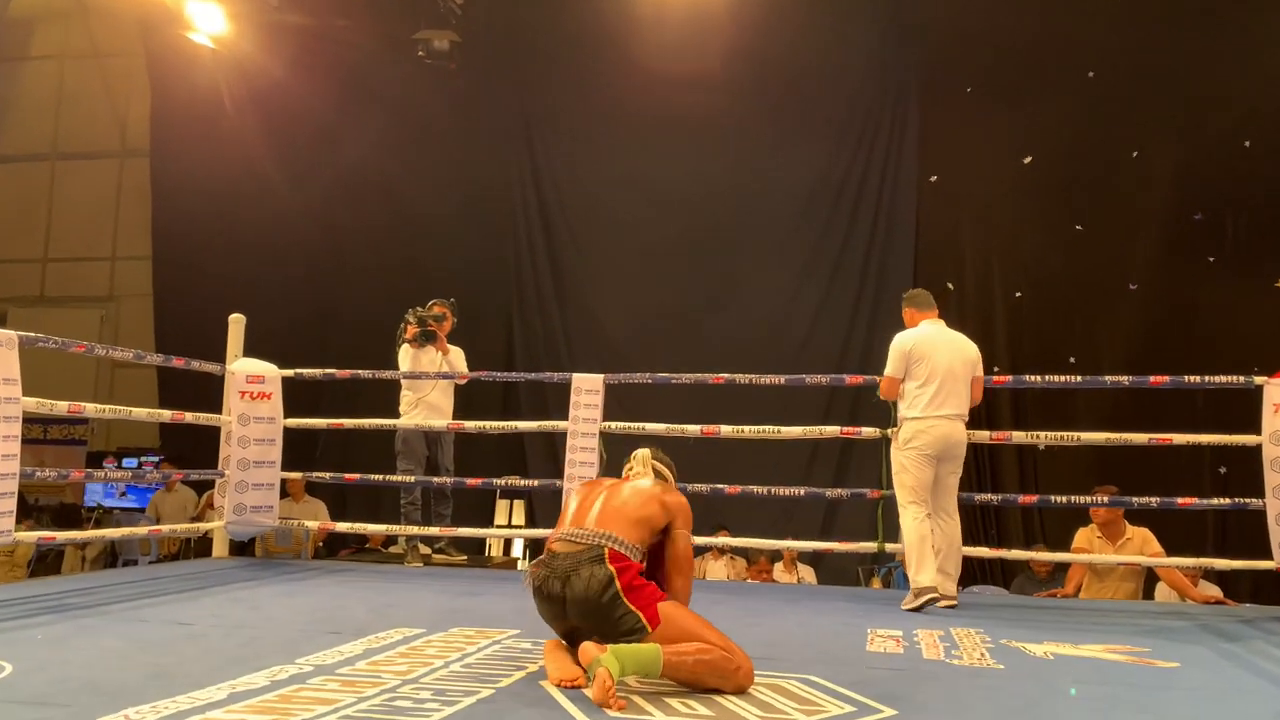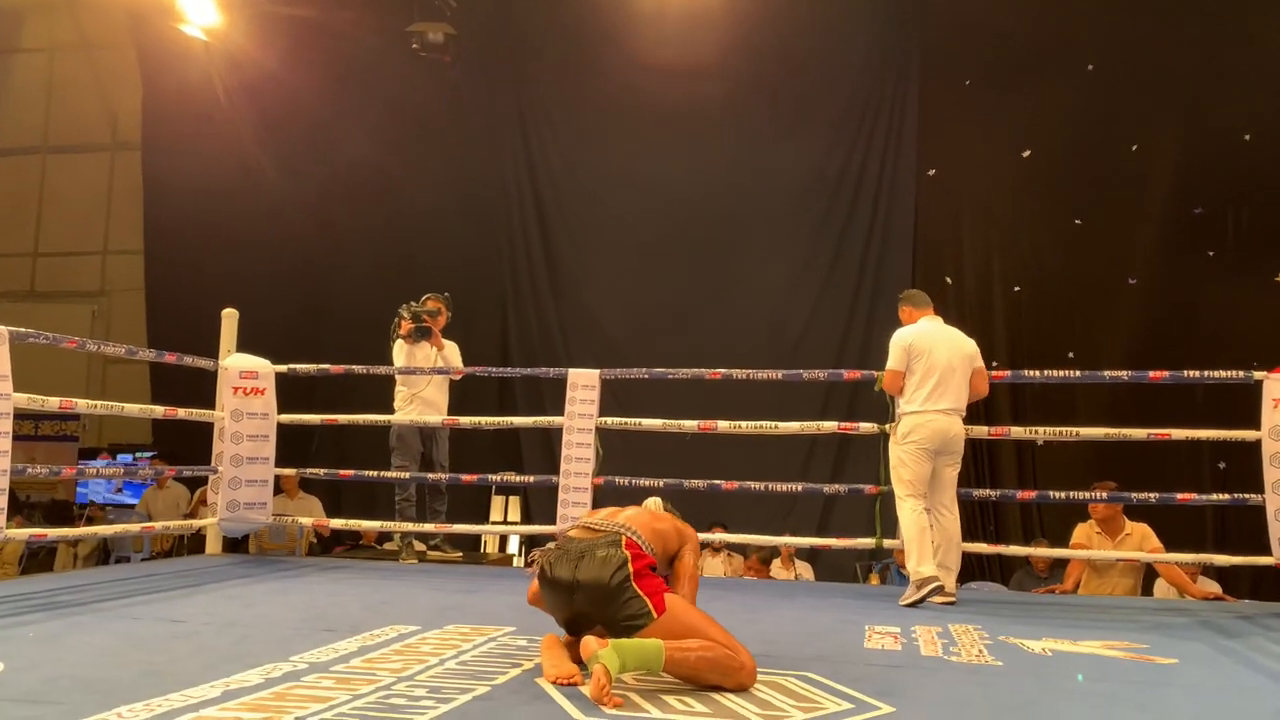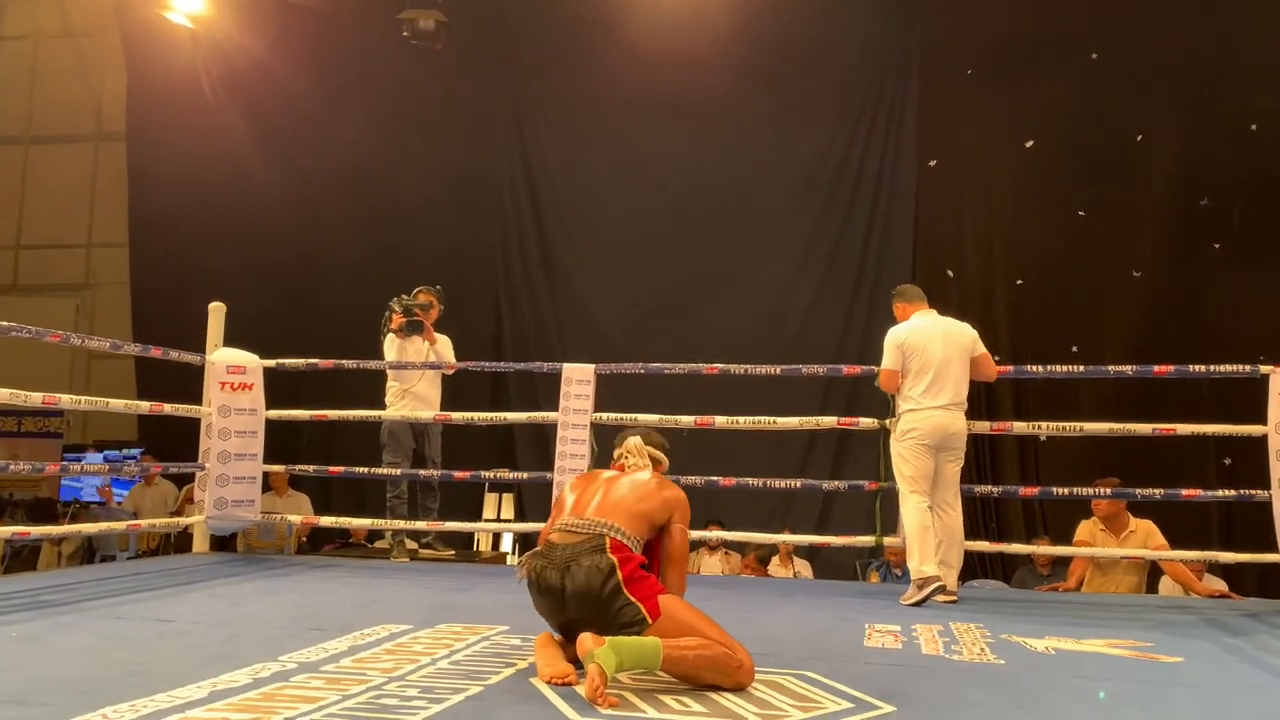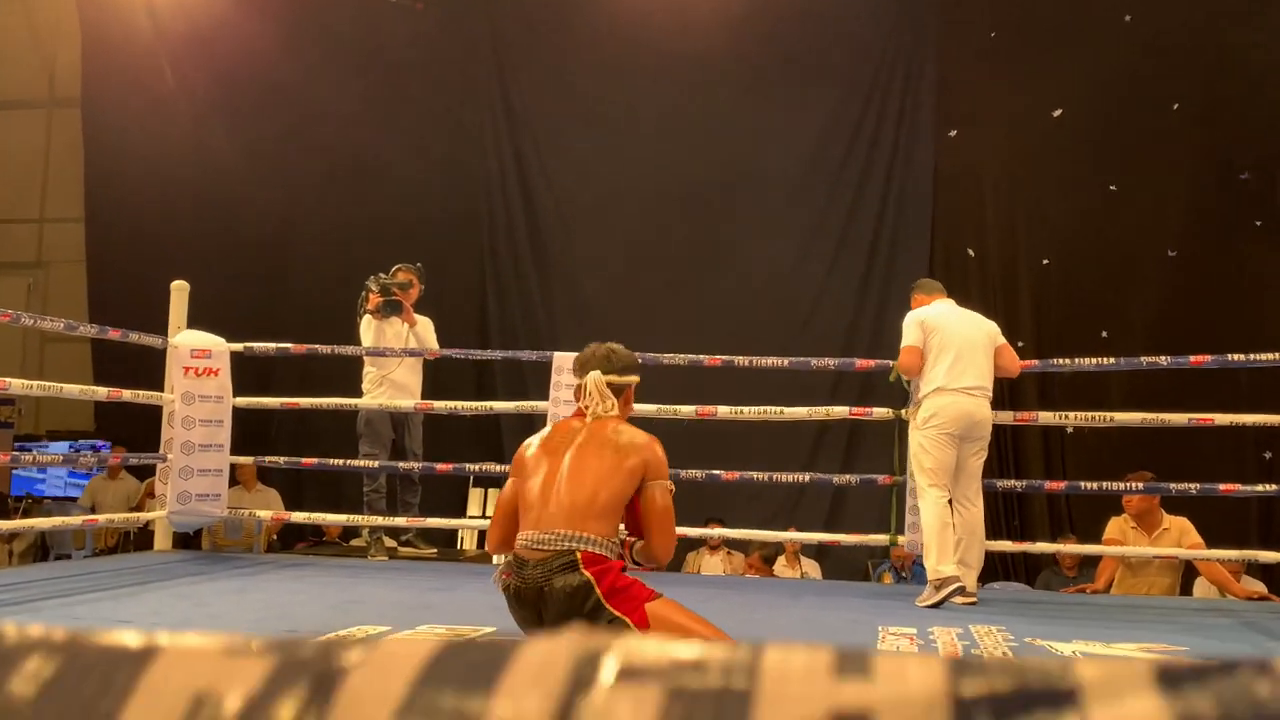
dt=0.4s
person 1, frame 1
left shoulder: (906, 339)
right shoulder: (968, 344)
left elbow: (888, 391)
right elbow: (975, 396)
left wrist: (898, 393)
left hip: (918, 430)
right hip: (955, 431)
left knee: (914, 508)
right knee: (947, 511)
left ankle: (924, 584)
right ankle: (948, 588)
person 1, frame 2
left shoulder: (906, 335)
right shoulder: (965, 340)
left elbow: (891, 385)
right elbow: (981, 389)
left hip: (916, 425)
right hip: (953, 427)
left knee: (911, 501)
right knee: (945, 506)
left ankle: (923, 575)
right ankle: (946, 584)
person 1, frame 3
left shoulder: (900, 332)
right shoulder: (963, 330)
left elbow: (887, 383)
right elbow: (990, 373)
left hip: (917, 421)
right hip: (954, 422)
left knee: (914, 498)
right knee: (948, 502)
left ankle: (925, 575)
right ankle: (948, 582)
person 1, frame 4
left shoulder: (919, 315)
right shoulder: (983, 321)
left elbow: (908, 365)
right elbow: (1013, 367)
left hip: (939, 407)
right hip: (979, 409)
left knee: (933, 492)
right knee: (969, 497)
left ankle: (943, 575)
right ankle: (968, 582)
person 2, frame 1
left shoulder: (454, 352)
right shoulder: (409, 348)
left elbow: (463, 378)
right elbow: (409, 382)
left wrist: (444, 350)
right wrist: (414, 346)
right hip: (413, 424)
left knee: (443, 486)
right knee: (411, 487)
left ankle: (441, 542)
right ankle: (412, 546)
person 2, frame 2
left shoulder: (449, 347)
right shoulder: (404, 343)
left elbow: (458, 373)
right elbow: (403, 378)
left wrist: (438, 345)
right wrist: (408, 341)
left hip: (437, 422)
right hip: (407, 420)
left knee: (438, 482)
right knee: (406, 484)
left ankle: (436, 539)
right ankle: (406, 542)
person 2, frame 3
left shoulder: (441, 341)
right shoulder: (395, 337)
left elbow: (450, 368)
right elbow: (395, 373)
left wrist: (431, 340)
right wrist: (400, 336)
left hip: (429, 417)
right hip: (399, 416)
left knee: (430, 479)
right knee: (397, 481)
left ankle: (428, 537)
right ankle: (398, 541)
person 2, frame 4
left shoulder: (423, 323)
right shoulder: (372, 319)
left elbow: (433, 351)
right elbow: (372, 357)
left wrist: (411, 321)
right wrist: (376, 317)
left hip: (410, 406)
right hip: (377, 404)
left knee: (411, 472)
right knee: (375, 473)
left ankle: (409, 533)
right ankle: (375, 538)
person 3, frame 1
left shoulder: (586, 488)
right shoulder: (672, 498)
right elbow: (678, 590)
right wrist: (663, 637)
left hip: (547, 583)
right hip: (604, 581)
right knee: (739, 672)
left ankle: (567, 649)
right ankle: (614, 657)
person 3, frame 2
left shoulder: (599, 514)
right shoulder: (683, 531)
right elbow: (682, 608)
right hip: (613, 570)
right knee: (741, 670)
left ankle: (563, 647)
right ankle: (612, 652)
person 3, frame 3
left shoulder: (578, 483)
right shoulder: (671, 492)
right elbow: (672, 587)
left hip: (545, 576)
right hip: (603, 572)
right knee: (739, 668)
left ankle: (557, 647)
right ankle: (610, 651)
person 3, frame 4
left shoulder: (533, 443)
right shoulder: (641, 444)
left elbow: (494, 542)
right elbow: (660, 553)
left hip: (523, 596)
right hip: (583, 589)
person 4, frame 1
left shoulder: (1143, 536)
right shoulder: (1085, 534)
left elbow: (1164, 568)
right elbow: (1079, 563)
left wrist: (1198, 596)
right wrist: (1069, 589)
person 4, frame 2
left shoulder: (1142, 532)
right shoulder: (1084, 530)
left elbow: (1163, 564)
right elbow: (1078, 559)
left wrist: (1197, 592)
right wrist: (1068, 585)
person 4, frame 3
left shoulder: (1146, 529)
right shoulder: (1087, 527)
left elbow: (1168, 561)
right elbow: (1082, 556)
left wrist: (1202, 589)
right wrist: (1071, 583)
person 4, frame 4
left shoulder: (1180, 526)
right shoulder: (1117, 525)
left elbow: (1204, 561)
right elbow: (1111, 557)
left wrist: (1240, 591)
right wrist: (1100, 584)
